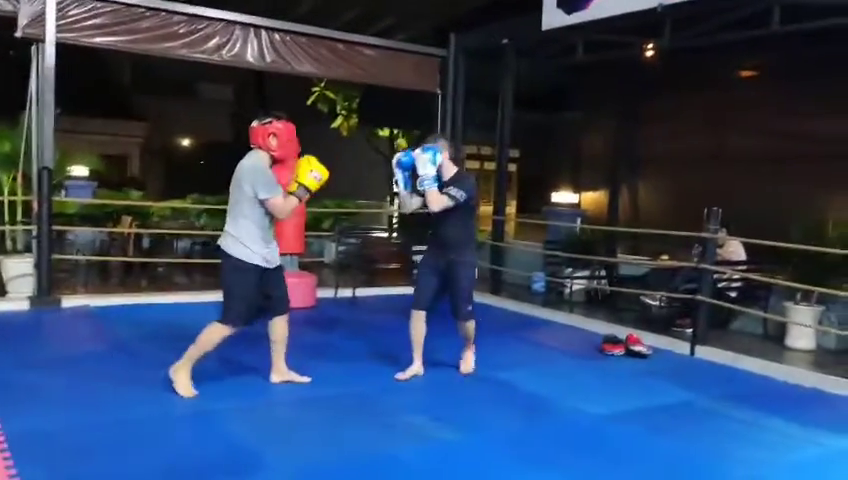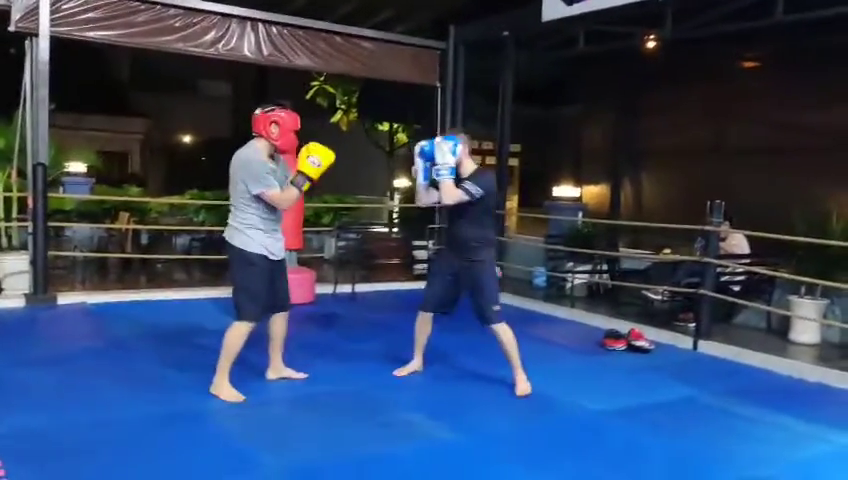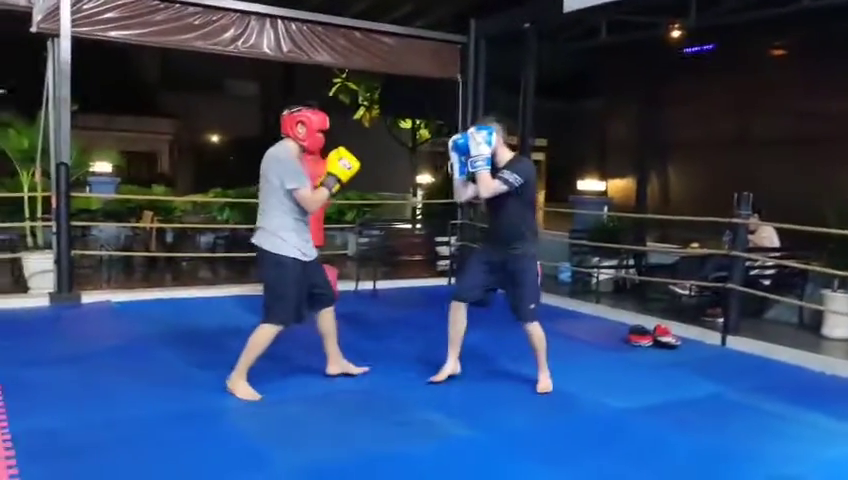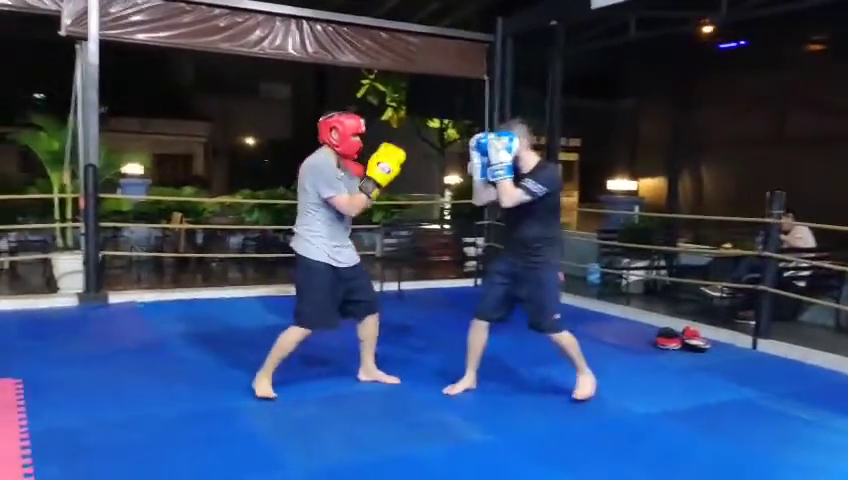
dt=0.3s
person 1, frame 1
left shoulder: (257, 165)
right shoulder: (257, 167)
left elbow: (275, 203)
right elbow: (281, 211)
left wrist: (297, 185)
right wrist: (306, 187)
left hip: (263, 255)
right hip: (243, 257)
left knee: (280, 310)
right knee: (231, 321)
left ankle: (280, 369)
right ankle: (182, 368)
person 1, frame 2
left shoulder: (273, 157)
right shoulder: (250, 159)
left elbow: (287, 188)
right elbow: (282, 202)
left wrist: (308, 169)
right wrist: (306, 173)
left hip: (271, 248)
right hip: (249, 248)
left knee: (280, 308)
right knee: (249, 316)
left ankle: (276, 366)
right ankle: (220, 380)
person 1, frame 3
left shoulder: (291, 157)
right shoulder: (282, 157)
left elbow: (308, 199)
right elbow: (311, 204)
left wrist: (333, 176)
right wrist: (334, 177)
left hip: (300, 248)
right hip: (280, 251)
left knee: (326, 301)
right knee: (277, 320)
left ankle: (335, 360)
right ankle: (238, 377)
person 1, frame 4
left shoulder: (342, 165)
right shoulder: (317, 165)
left elbow: (361, 202)
right elbow: (351, 208)
left wrist: (377, 175)
right wrist: (375, 180)
left hip: (344, 255)
right hip: (316, 257)
left knee: (369, 310)
right knee: (306, 324)
left ankle: (368, 369)
right ankle: (263, 376)
person 2, frame 1
left shoulder: (465, 181)
right shoulder: (433, 180)
left elbow: (435, 206)
right elbow: (406, 207)
left wrist: (426, 173)
right wrist: (403, 176)
left hip: (461, 258)
right hip: (434, 256)
left knee: (463, 315)
right knee: (418, 309)
left ankle: (468, 350)
right ankle: (417, 364)
person 2, frame 2
left shoulder: (484, 179)
right shoulder: (454, 179)
left elbow: (449, 198)
right elbow: (423, 200)
left wrist: (443, 165)
right wrist: (422, 167)
left hip: (480, 261)
right hip: (451, 256)
left knee: (494, 321)
right knee: (426, 309)
left ankle: (520, 376)
right ankle: (416, 361)
person 2, frame 3
left shoulder: (522, 166)
right shoulder: (489, 168)
left elbow: (486, 191)
right elbow: (461, 196)
left wrist: (478, 155)
right wrist: (458, 160)
left hip: (520, 253)
right hip: (490, 249)
left knee: (528, 318)
right knee: (459, 299)
left ankle: (544, 372)
right ankle: (452, 362)
person 2, frame 4
left shoulder: (548, 173)
right shoulder: (512, 174)
left elbow: (508, 199)
right elbow: (479, 199)
left wrist: (500, 161)
right wrist: (480, 163)
left hip: (541, 264)
right hip: (509, 261)
left knee: (552, 329)
right knee: (480, 318)
left ankle: (585, 374)
right ankle: (469, 377)
